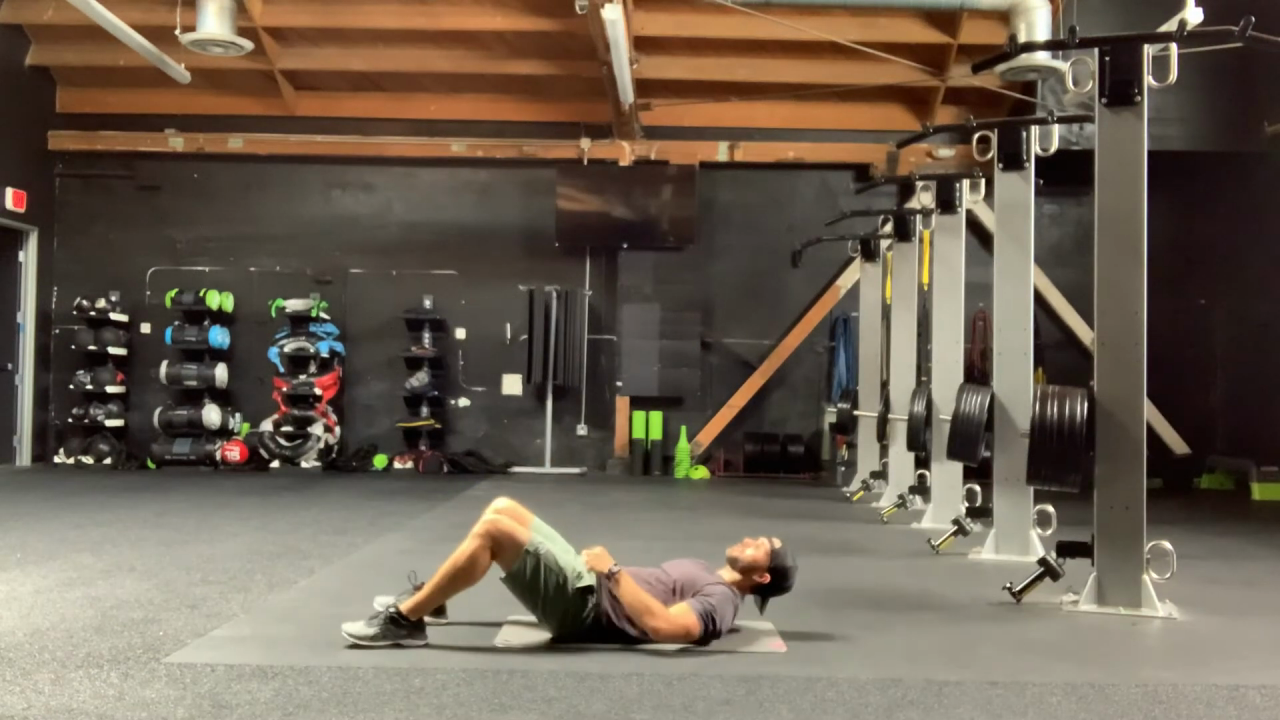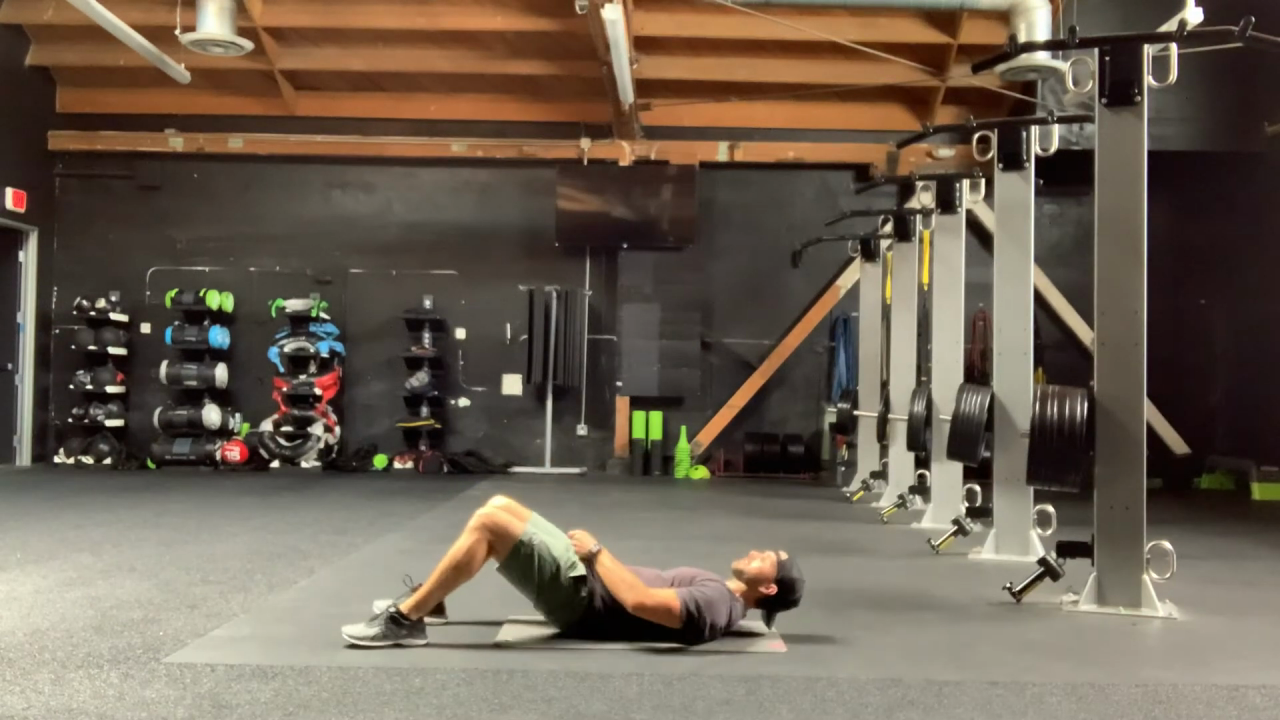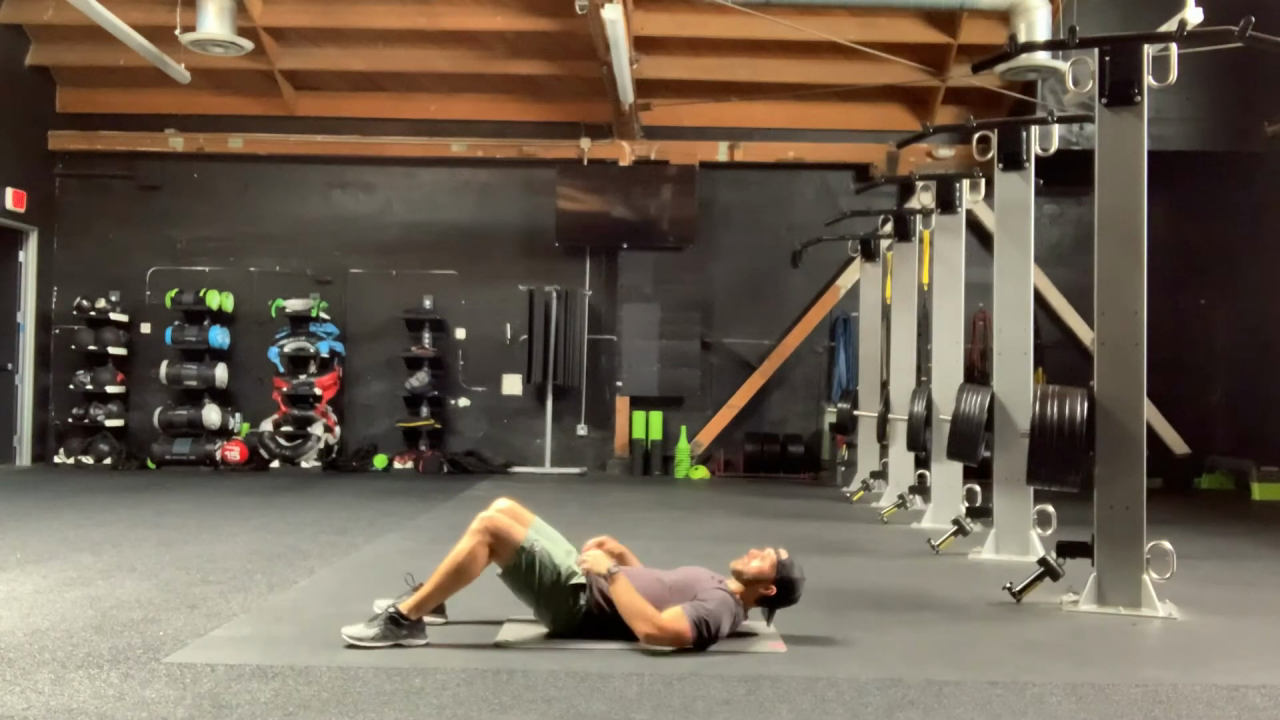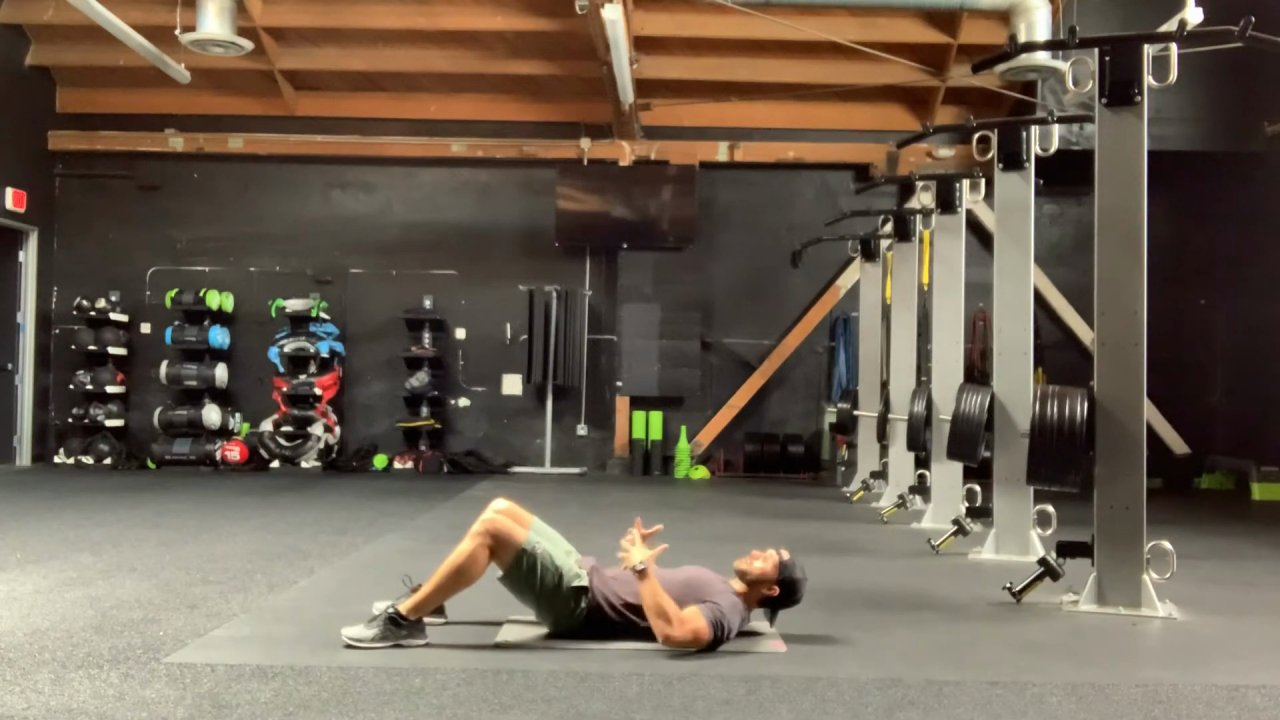
dt=0.3s
person 1, frame 1
left shoulder: (719, 602)
right shoulder: (703, 574)
left elbow: (663, 626)
left wrist: (611, 572)
right wrist: (603, 566)
left hip: (580, 607)
right hip: (584, 582)
left knee: (490, 530)
right knee: (503, 508)
left ankle: (403, 621)
right ankle: (428, 600)
person 1, frame 2
left shoulder: (717, 603)
right shoulder: (716, 589)
left elbow: (640, 601)
left wrist: (596, 553)
right wrist: (597, 555)
left hip: (580, 597)
right hip: (585, 579)
left knee: (487, 522)
right knee: (498, 505)
left ankle: (405, 620)
right ankle: (428, 602)
person 1, frame 3
left shoulder: (720, 609)
right shoulder: (717, 587)
left elbow: (651, 629)
left wrist: (610, 572)
right wrist: (619, 554)
left hip: (577, 601)
right hip: (583, 580)
left knee: (488, 526)
right knee: (502, 508)
left ankle: (403, 620)
right ankle: (429, 600)
person 1, frame 4
left shoulder: (727, 611)
right shoulder: (721, 588)
left elbow: (673, 631)
left wrist: (640, 567)
right wrist: (640, 552)
left hip: (578, 603)
right hip: (585, 575)
left knee: (489, 529)
right knee: (500, 508)
left ankle: (403, 620)
right ankle: (426, 599)
